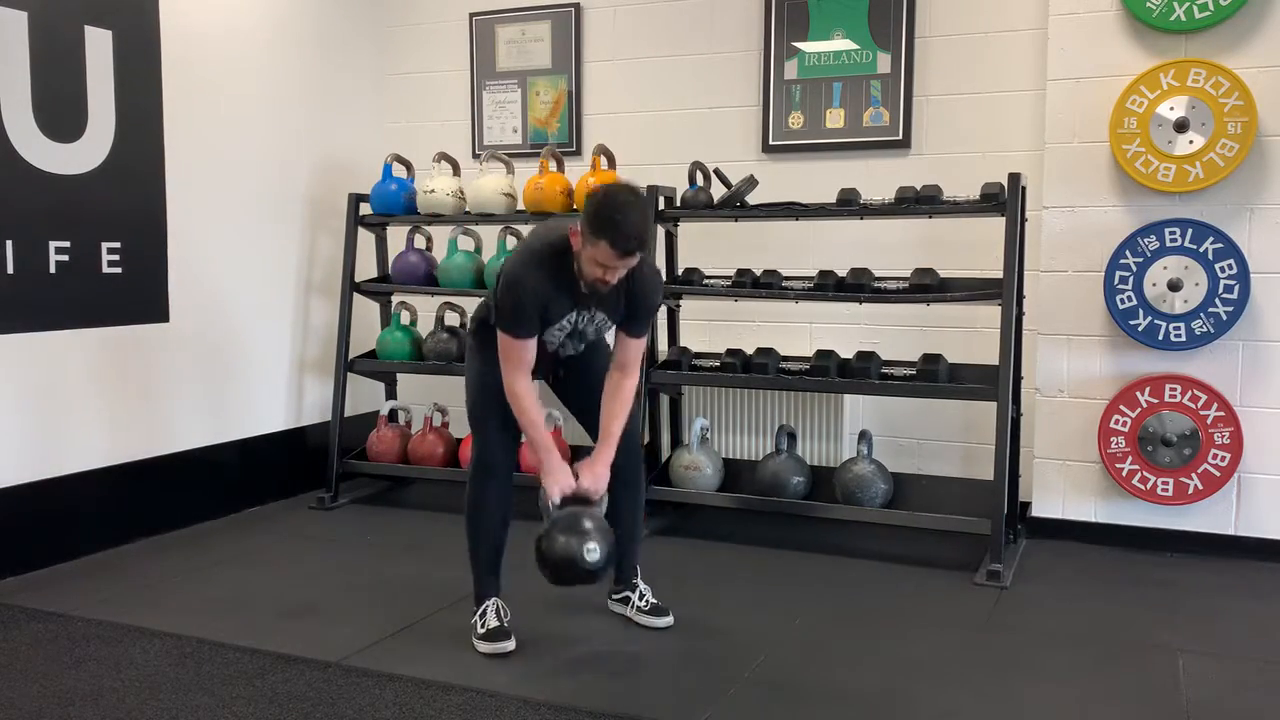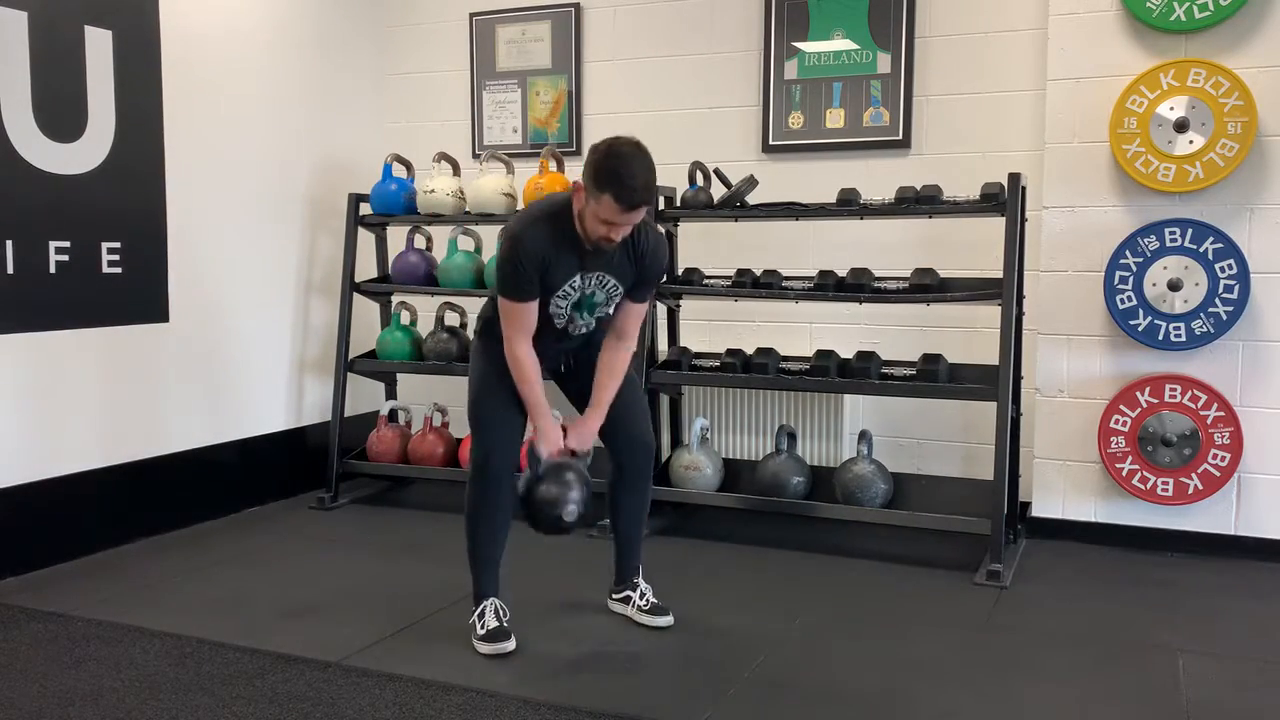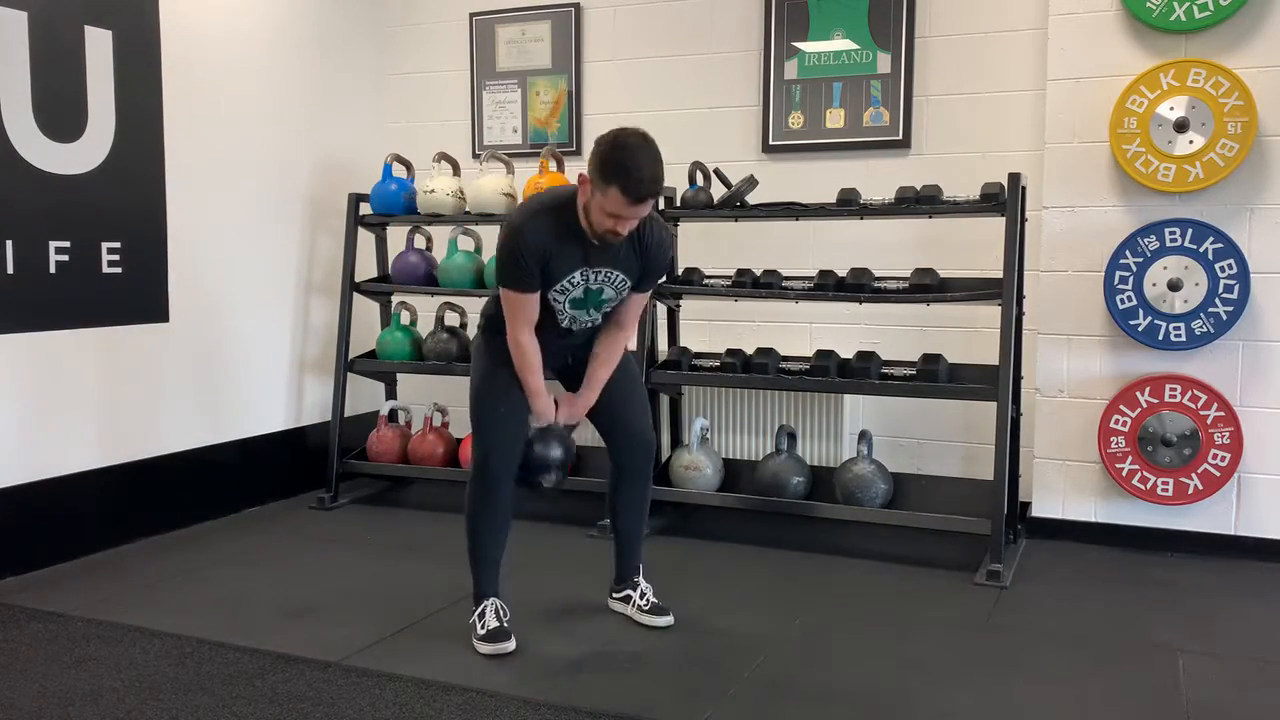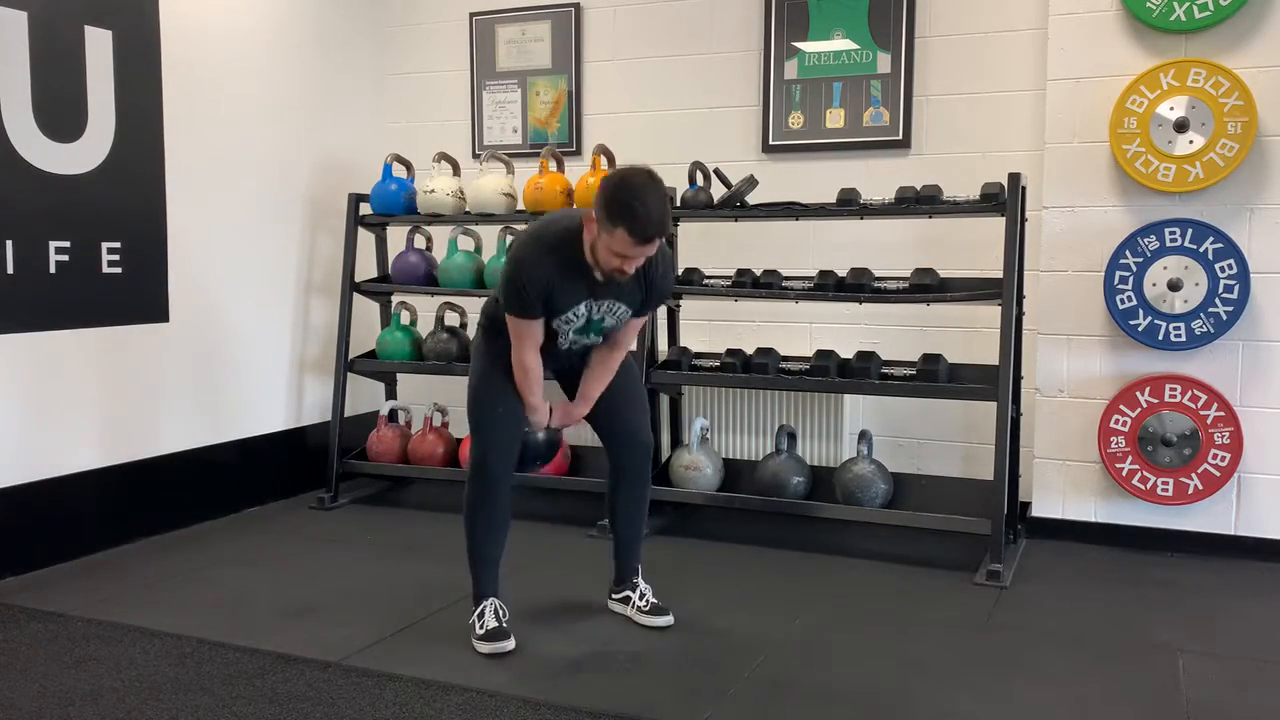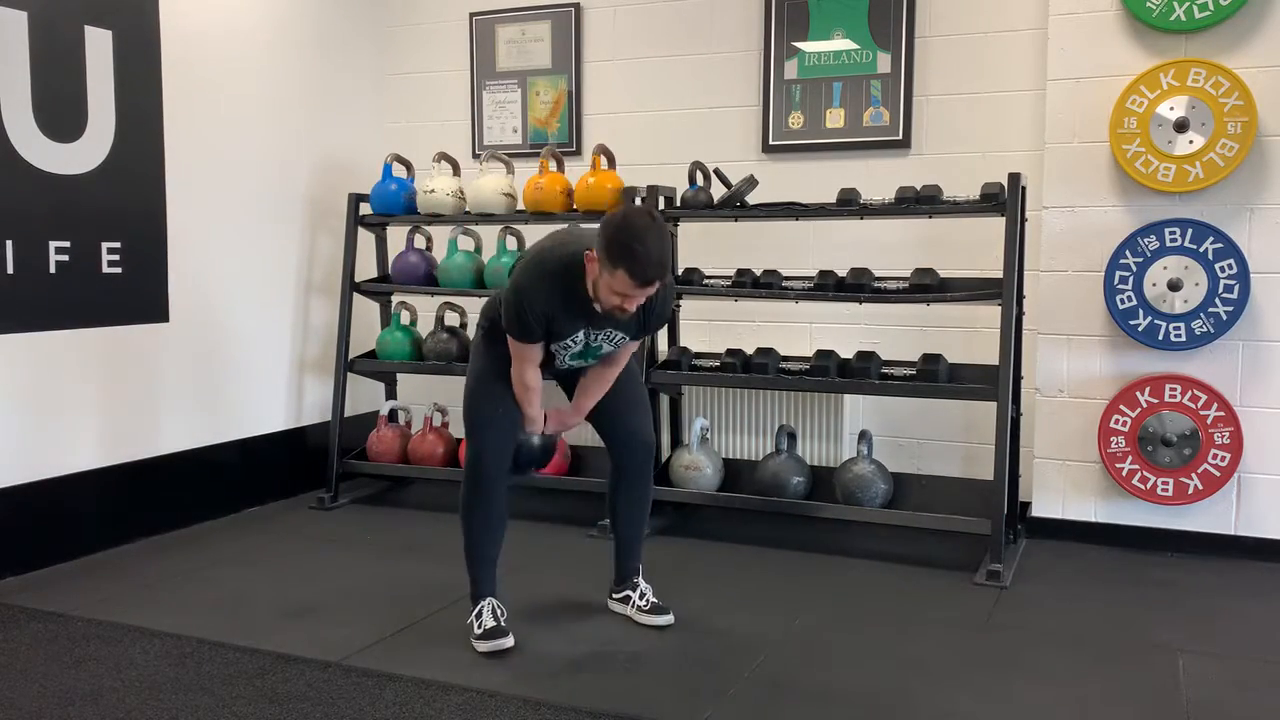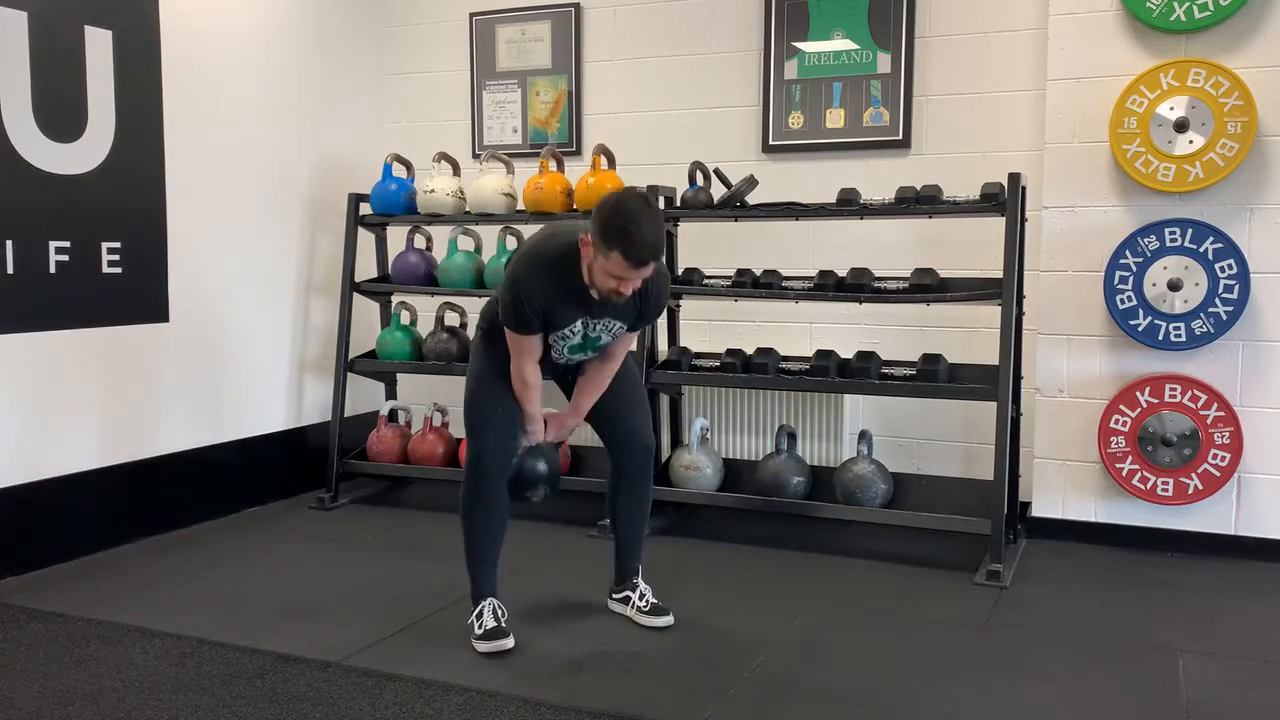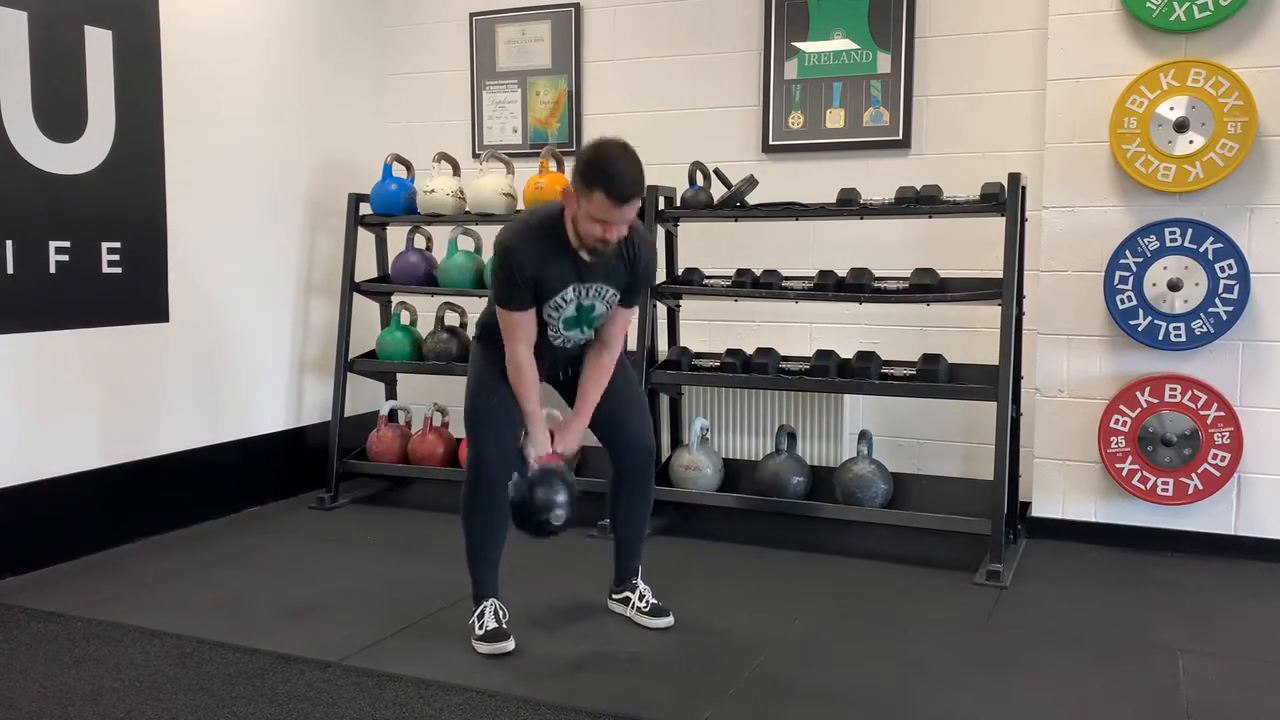
dt=0.1s
person 1, frame 1
left shoulder: (643, 280)
right shoulder: (530, 270)
left elbow: (624, 371)
right elbow: (517, 378)
left wrist: (602, 460)
right wrist: (549, 463)
left hip: (581, 347)
right hip: (502, 345)
left knee: (627, 446)
right knee: (494, 460)
left ankle: (626, 583)
right ankle: (488, 602)
person 1, frame 2
left shoulder: (650, 247)
right shoulder: (530, 235)
left elbow: (622, 336)
right elbow: (518, 341)
left wrist: (592, 420)
right wrist: (543, 424)
left hip: (590, 343)
right hip: (508, 338)
left knee: (638, 446)
right knee: (493, 461)
left ankle: (627, 584)
right ankle: (486, 602)
person 1, frame 3
left shoulder: (654, 240)
right shoulder: (532, 227)
left elbow: (622, 325)
right elbow: (521, 331)
left wrist: (584, 400)
right wrist: (540, 405)
left hip: (593, 338)
right hip: (512, 335)
left knee: (637, 444)
right knee: (496, 460)
left ankle: (627, 583)
right ankle: (486, 602)
person 1, frame 4
left shoulder: (657, 270)
right shoulder: (537, 253)
left elbow: (618, 344)
right elbow: (525, 351)
left wrist: (577, 409)
right wrist: (536, 416)
left hip: (595, 346)
right hip: (511, 336)
left knee: (636, 446)
right knee: (492, 459)
left ankle: (625, 585)
right ankle: (487, 601)
person 1, frame 5
left shoulder: (656, 292)
right shoulder: (537, 278)
left elbow: (613, 361)
right elbow: (526, 369)
left wrist: (571, 417)
right wrist: (533, 424)
right hip: (510, 346)
left knee: (638, 446)
right knee: (487, 460)
left ankle: (627, 584)
right ankle: (484, 603)
person 1, frame 6
left shoulder: (650, 281)
right shoulder: (534, 273)
left elbow: (612, 355)
right elbow: (525, 363)
left wrist: (570, 417)
right wrist: (534, 425)
left hip: (593, 361)
right hip: (509, 350)
left knee: (639, 448)
right knee: (489, 461)
left ankle: (627, 586)
right ankle: (485, 603)
person 1, frame 7
left shoulder: (638, 249)
right shoulder: (521, 243)
left elbow: (608, 344)
right elbow: (519, 349)
left wrist: (575, 424)
right wrist: (534, 430)
left hip: (586, 352)
right hip: (507, 346)
left knee: (638, 449)
right knee: (490, 463)
left ankle: (626, 584)
right ankle: (486, 601)
